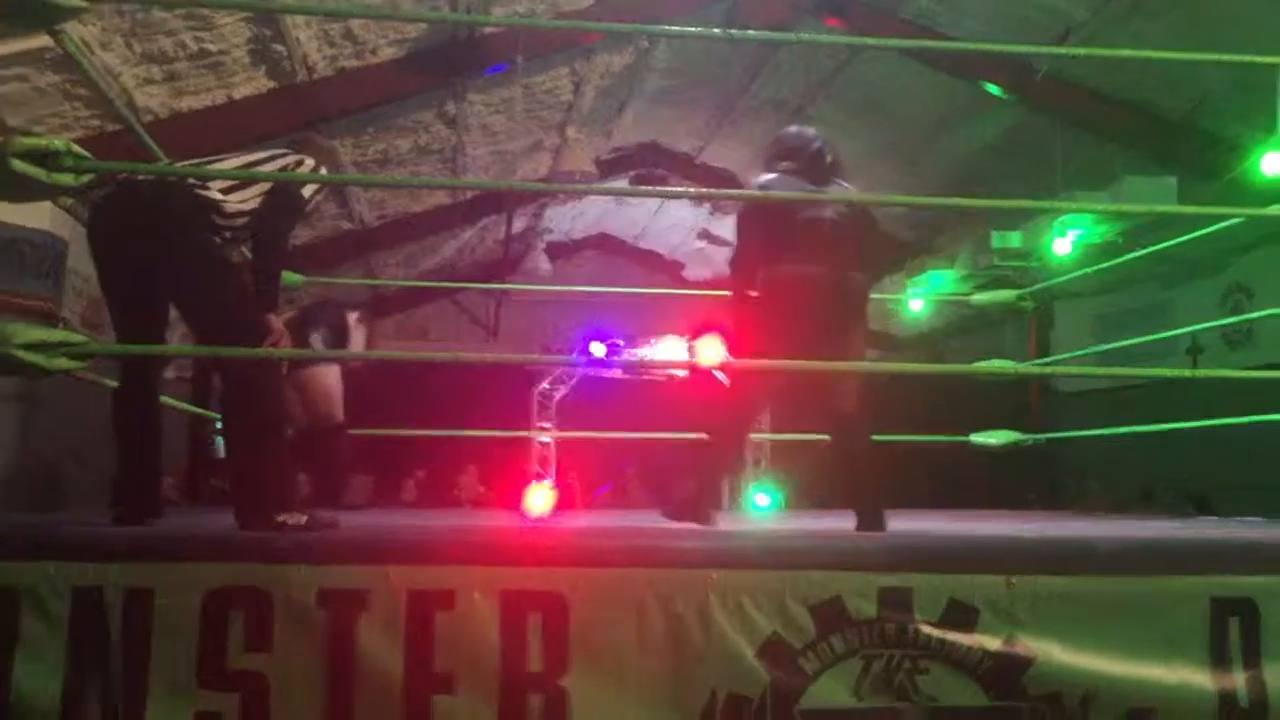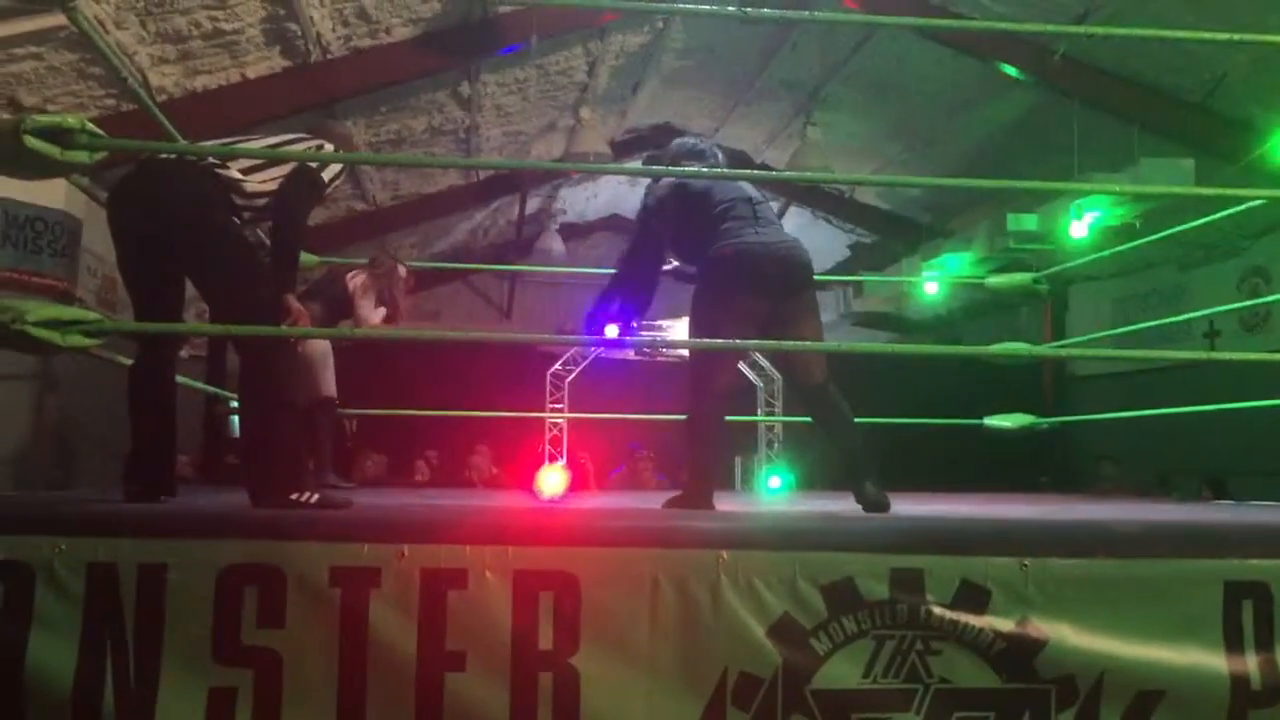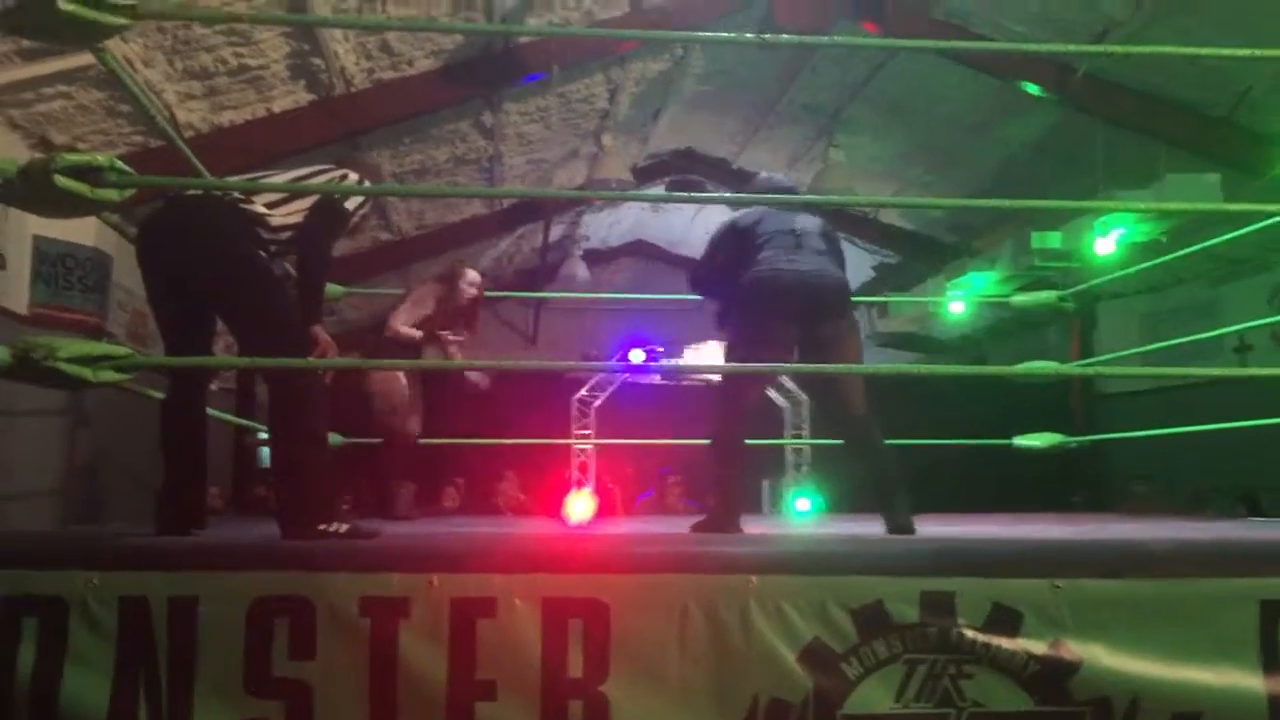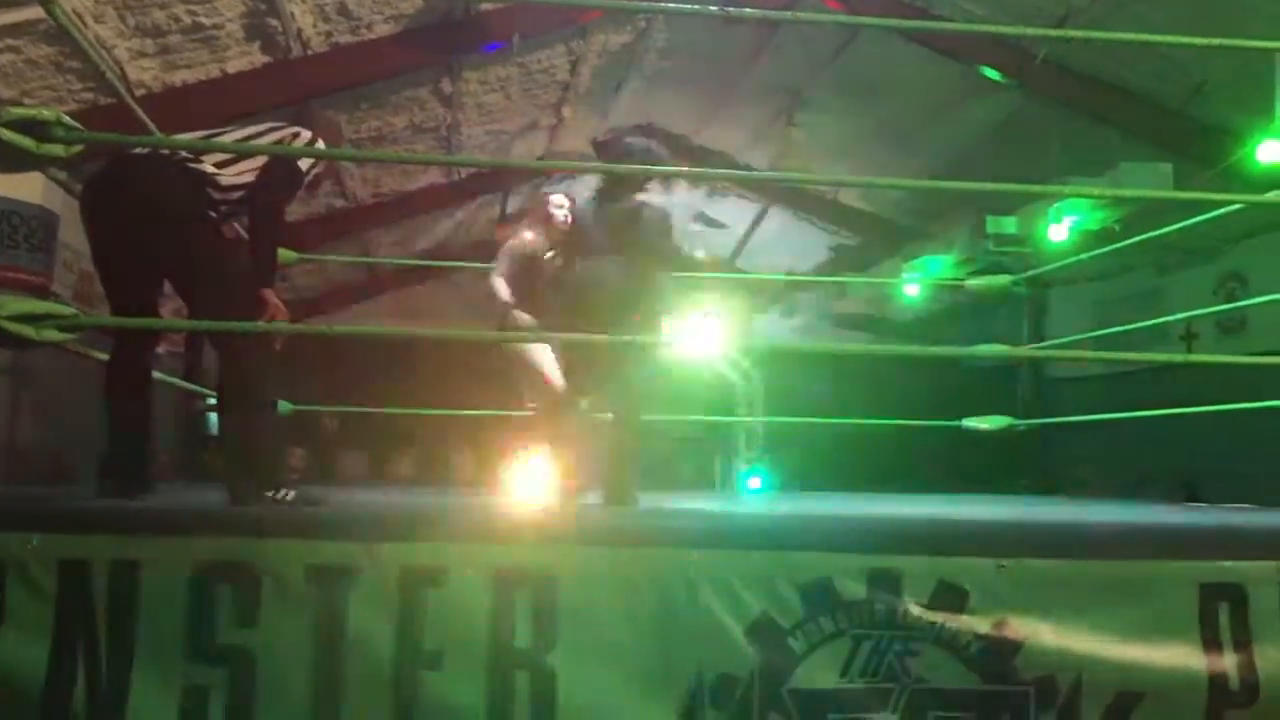
dt=0.7s
person 1, frame 1
left shoulder: (255, 164)
right shoulder: (310, 168)
right elbow: (271, 227)
right wrist: (266, 309)
left hip: (113, 210)
right hip: (175, 218)
left knee: (139, 362)
right knee: (249, 357)
left ankle: (132, 503)
right ankle: (266, 507)
person 1, frame 2
left shoulder: (271, 147)
right shoulder: (329, 155)
right elbow: (291, 208)
right wrist: (285, 291)
left hip: (133, 190)
right hip: (193, 199)
left knee: (156, 339)
right knee: (266, 339)
left ankle: (146, 481)
right ankle: (279, 486)
person 1, frame 3
left shoulder: (302, 179)
right shoulder: (356, 185)
right elbow: (315, 238)
right wrist: (312, 322)
left hip: (161, 228)
right hip: (221, 234)
left knee: (188, 374)
right knee: (295, 371)
left ankle: (178, 515)
right ankle: (310, 517)
person 1, frame 4
left shoulder: (255, 138)
right shoulder: (309, 141)
right elbow: (268, 198)
right wrist: (263, 286)
left hip: (108, 185)
right hip: (168, 195)
left knee: (133, 336)
right knee: (245, 336)
left ankle: (121, 476)
right ankle: (256, 484)
person 2, frame 1
left shoulder: (766, 187)
right shoulder: (847, 196)
left elbow: (746, 259)
right elbow: (867, 253)
left wrist: (742, 309)
left hip: (786, 302)
right hip: (844, 302)
left knee: (740, 406)
right knee: (845, 412)
left ankle: (702, 500)
right ankle: (868, 510)
person 2, frame 2
left shoulder: (672, 187)
right shoulder: (741, 185)
left elbow: (644, 254)
left wrist: (615, 306)
right wrist: (686, 269)
left hip: (736, 271)
right hip: (791, 263)
left knee: (709, 389)
right knee: (816, 385)
left ankle: (698, 492)
right ankle: (866, 483)
person 2, frame 3
left shoulder: (745, 221)
right shoulder: (820, 225)
left elbow: (704, 279)
left wrist: (729, 304)
left hip: (768, 297)
right hip: (829, 299)
left knee: (734, 414)
right knee: (855, 417)
left ankle: (724, 514)
right ankle: (896, 511)
person 2, frame 4
left shoulder: (597, 202)
right shoulder: (648, 205)
right elbow: (661, 256)
left hip: (594, 300)
right hip: (633, 300)
right knee: (628, 395)
right ankle: (617, 480)
person 3, frame 1
left shoulder: (317, 312)
right shoulder: (355, 319)
right hip: (314, 357)
left knee: (303, 431)
right knee: (332, 425)
right ankle: (336, 493)
person 3, frame 2
left shoulder: (354, 278)
right shoulder: (366, 281)
right elbow: (367, 324)
right wrist: (386, 307)
right hip: (310, 327)
left knee: (307, 400)
right knee: (325, 399)
right ankle: (323, 472)
person 3, frame 3
left shoulder: (455, 311)
right shoulder: (429, 296)
left elbow: (450, 348)
right elbow: (392, 328)
left wrist: (467, 374)
right wrist: (432, 337)
left hip: (409, 363)
right hip: (386, 361)
left knee: (408, 434)
right knee: (401, 433)
right ankle: (388, 503)
person 3, frame 4
left shoulder: (563, 252)
right shoulder: (527, 239)
right elbow: (496, 276)
right wrist: (512, 310)
left hip: (536, 329)
right hip: (517, 327)
left knee: (546, 396)
right knee: (558, 391)
